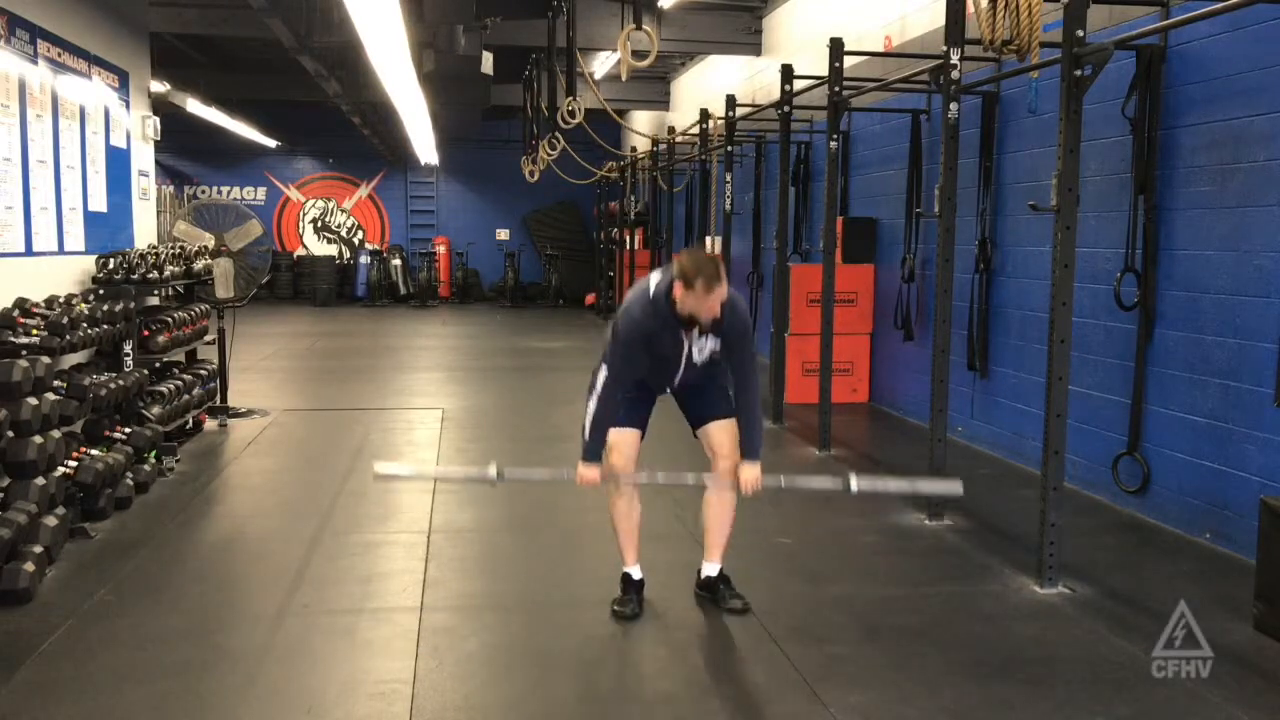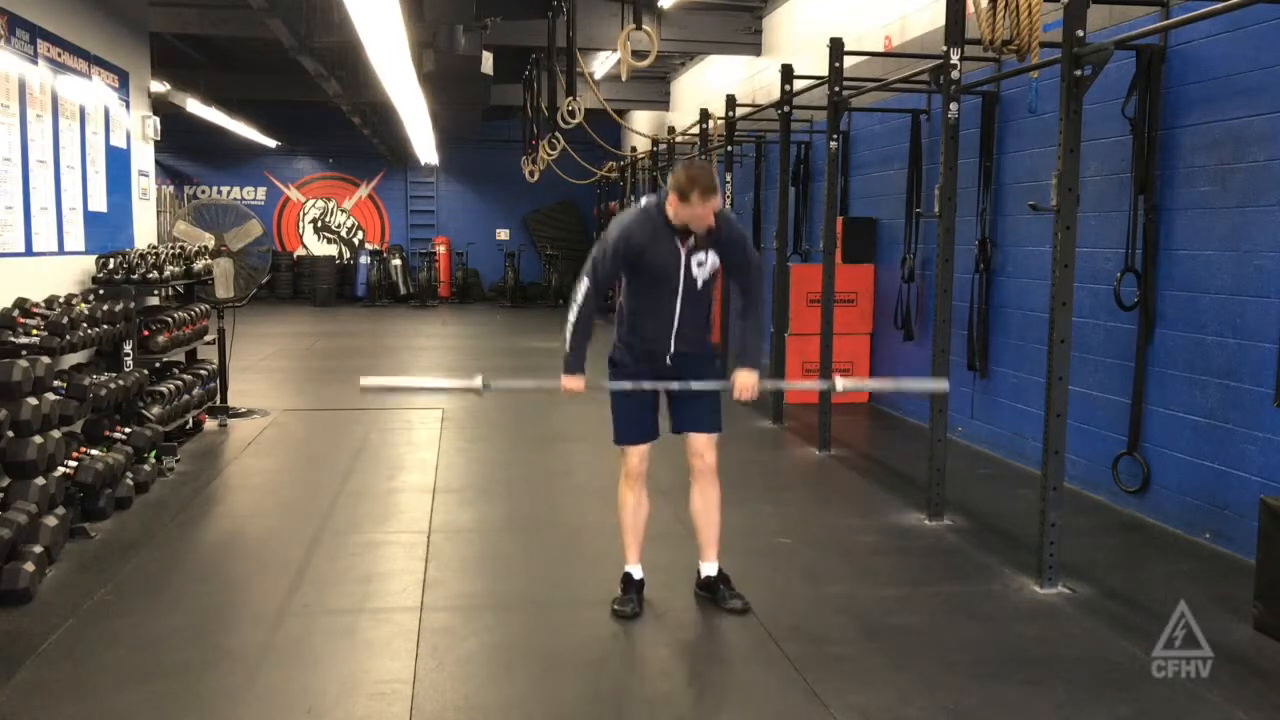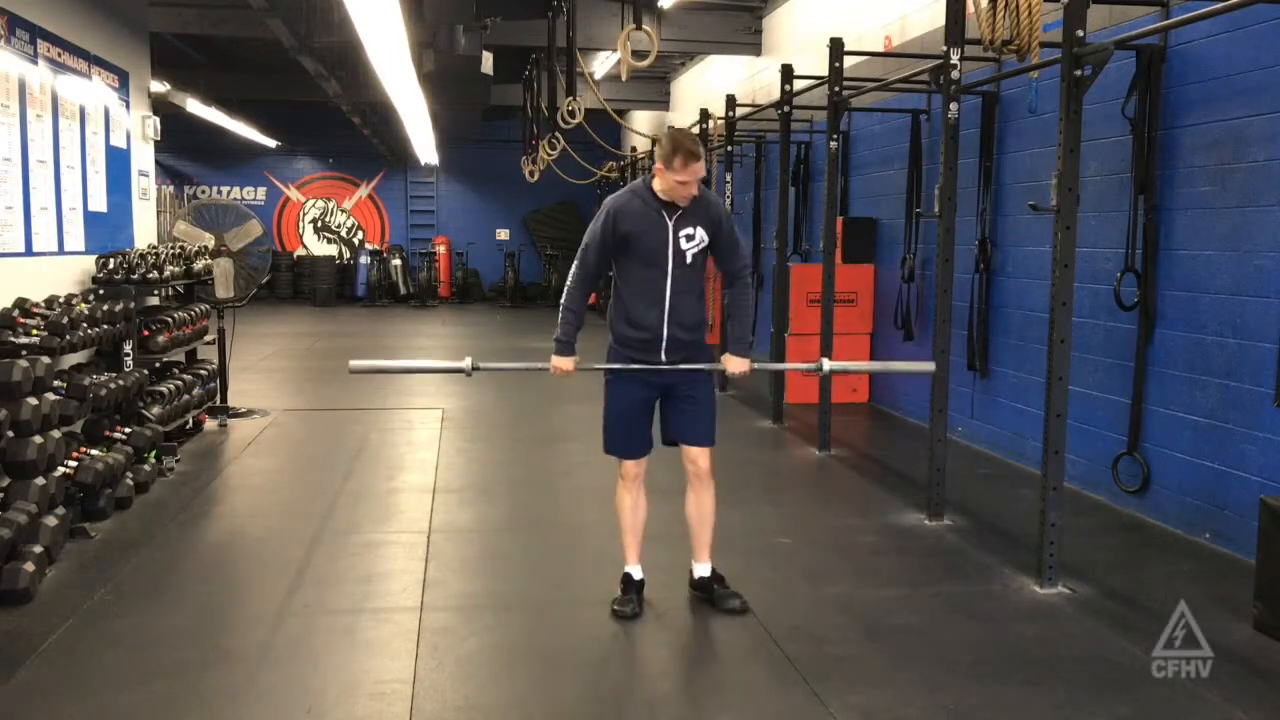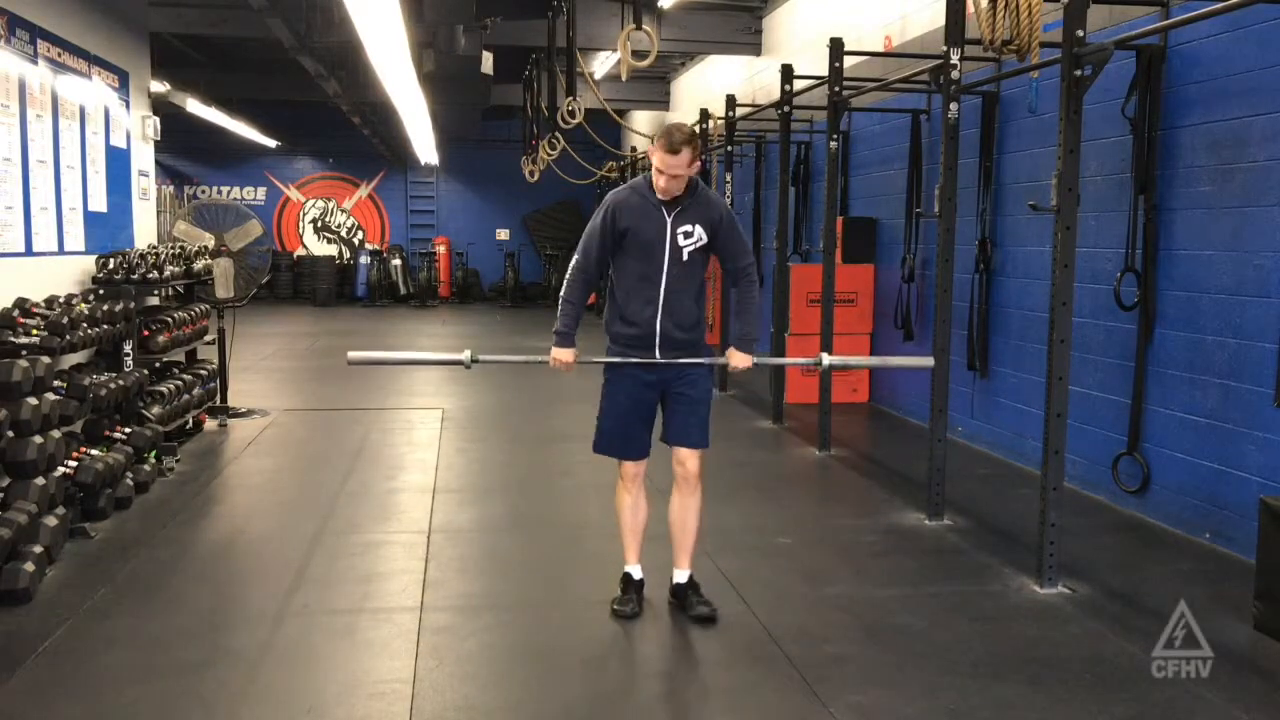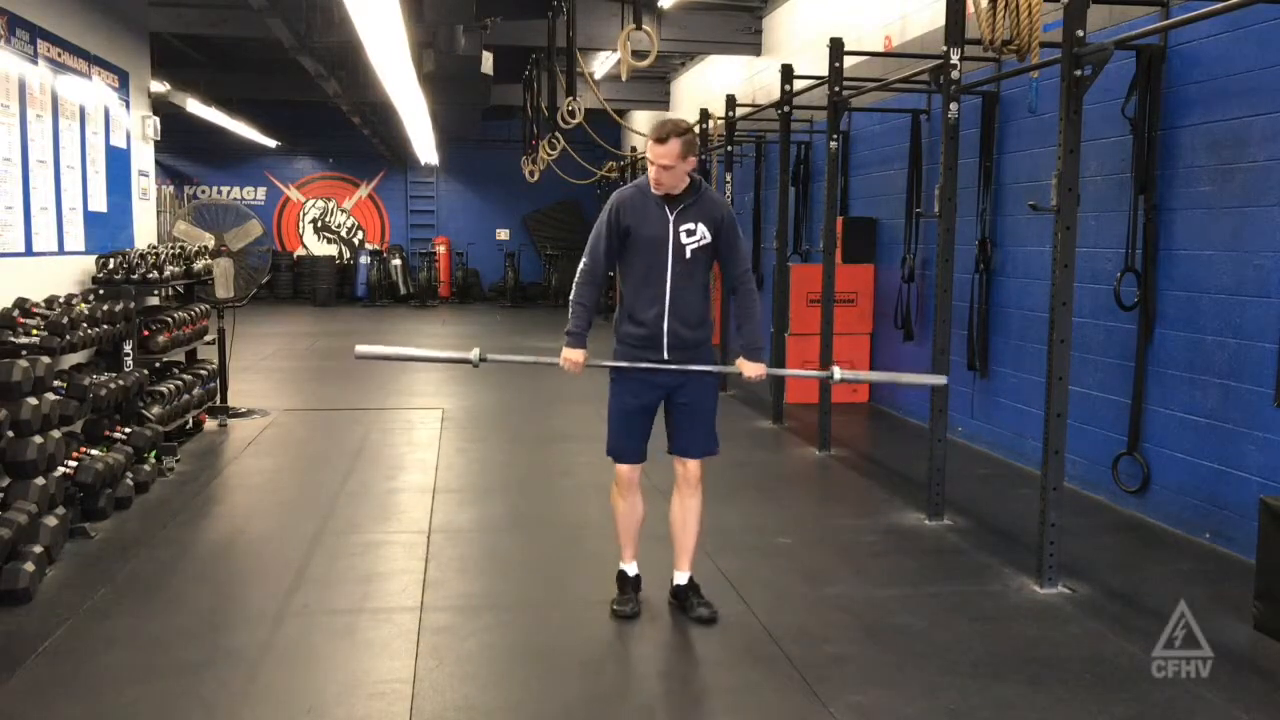
dt=0.2s
person 1, frame 1
left shoulder: (732, 312)
right shoulder: (640, 309)
left elbow: (744, 381)
right elbow: (607, 378)
left wrist: (750, 456)
right wrist: (590, 458)
left hip: (699, 376)
right hip: (637, 378)
left knee: (726, 458)
right knee: (620, 465)
left ankle: (711, 575)
right ankle: (632, 577)
person 1, frame 2
left shoulder: (727, 231)
right shoulder: (631, 230)
left elbow: (752, 296)
right elbow: (587, 294)
left wrist: (748, 364)
right wrist: (574, 366)
left hip: (696, 357)
right hip: (635, 359)
left knee: (704, 461)
right knee: (634, 466)
left ankle: (710, 575)
right ankle: (633, 577)
person 1, frame 3
left shoulder: (712, 212)
right shoulder: (621, 209)
left elbow: (738, 278)
right elbow: (582, 277)
left wrist: (738, 346)
right wrist: (565, 344)
left hip: (691, 361)
right hip: (630, 362)
left knee: (700, 467)
right knee: (631, 472)
left ankle: (705, 572)
right ankle: (633, 577)
person 1, frame 4
left shoulder: (712, 210)
right shoulder: (620, 203)
left elbow: (743, 275)
right elbow: (583, 271)
left wrist: (744, 341)
right wrist: (564, 336)
left hip: (689, 361)
right hip: (628, 359)
left knee: (689, 469)
right knee: (630, 471)
left ankle: (682, 580)
right ankle: (632, 577)
person 1, frame 5
left shoulder: (715, 211)
right shoulder: (625, 203)
left elbow: (741, 283)
right elbow: (591, 273)
left wrist: (751, 351)
right wrist: (576, 338)
left hip: (694, 362)
right hip: (634, 360)
left knee: (689, 473)
right knee: (625, 473)
left ankle: (683, 582)
right ankle: (628, 574)
